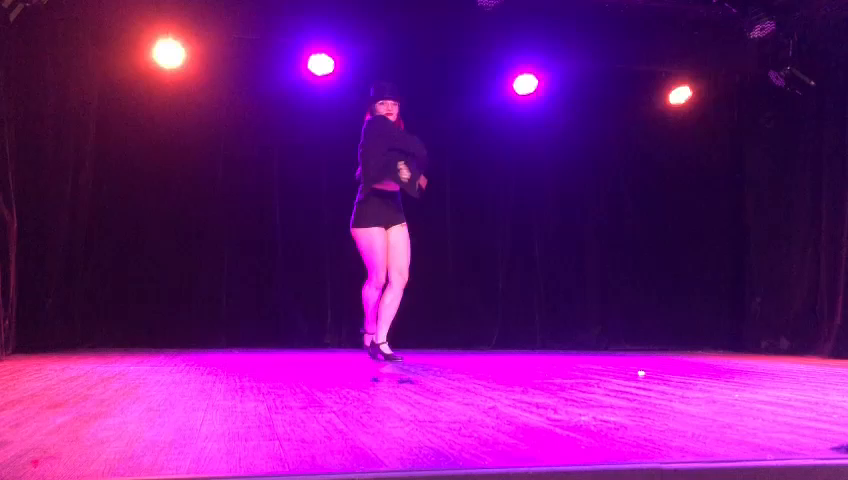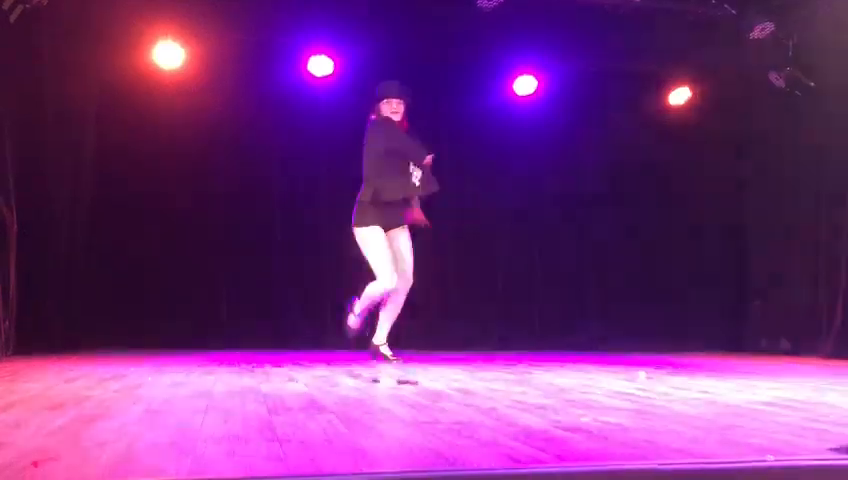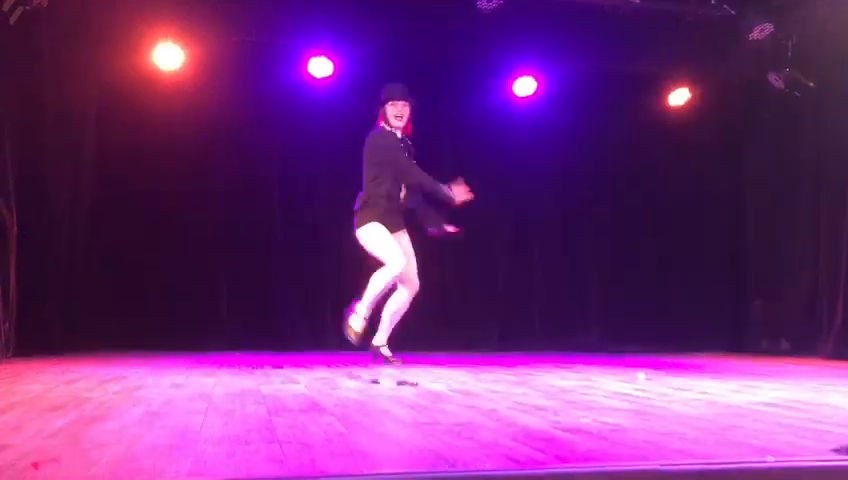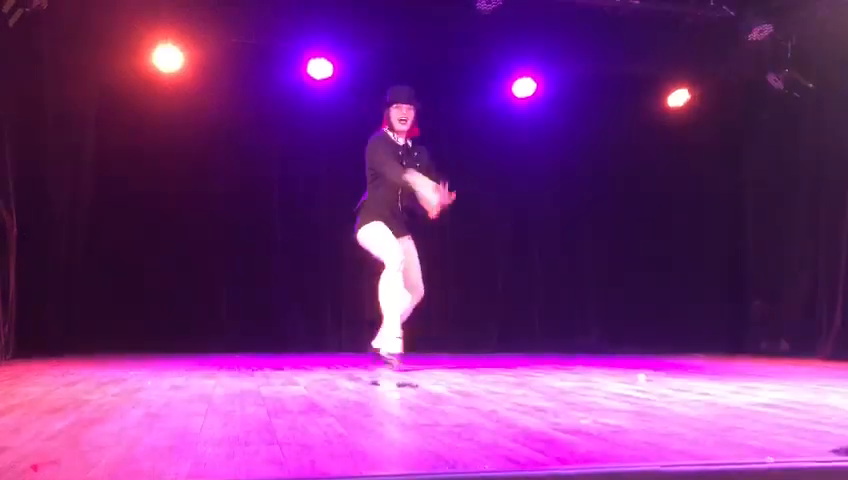
dt=0.1s
person 1, frame 1
left shoulder: (393, 137)
right shoulder: (375, 127)
right elbow: (417, 150)
left wrist: (411, 173)
right wrist: (416, 174)
left hip: (393, 212)
right hip: (370, 213)
left knee: (399, 278)
right knee: (377, 277)
left ankle: (380, 340)
right ankle: (369, 333)
person 1, frame 2
left shoulder: (395, 137)
right shoulder: (380, 128)
right elbow: (421, 155)
left wrist: (412, 207)
right wrist: (423, 160)
left hip: (395, 216)
right hip: (370, 215)
left knee: (404, 282)
right knee: (389, 282)
left ankle: (379, 341)
right ankle: (358, 310)
person 1, frame 3
left shoulder: (403, 142)
right shoulder: (380, 138)
left elbow: (409, 192)
right elbow: (410, 171)
left wrist: (436, 223)
right wrist: (450, 191)
left hip: (393, 218)
right hip: (371, 217)
left knee: (411, 284)
right knee: (396, 264)
left ankle: (379, 342)
right ankle: (359, 311)
person 1, frame 4
left shoulder: (415, 150)
right shoulder: (379, 141)
left elbow: (432, 179)
right elbow: (391, 170)
left wrist: (440, 195)
right wrist: (422, 185)
left hip: (398, 224)
right hip: (373, 220)
left knee: (415, 291)
right knee: (395, 261)
left ankle: (379, 343)
right ankle: (392, 338)
